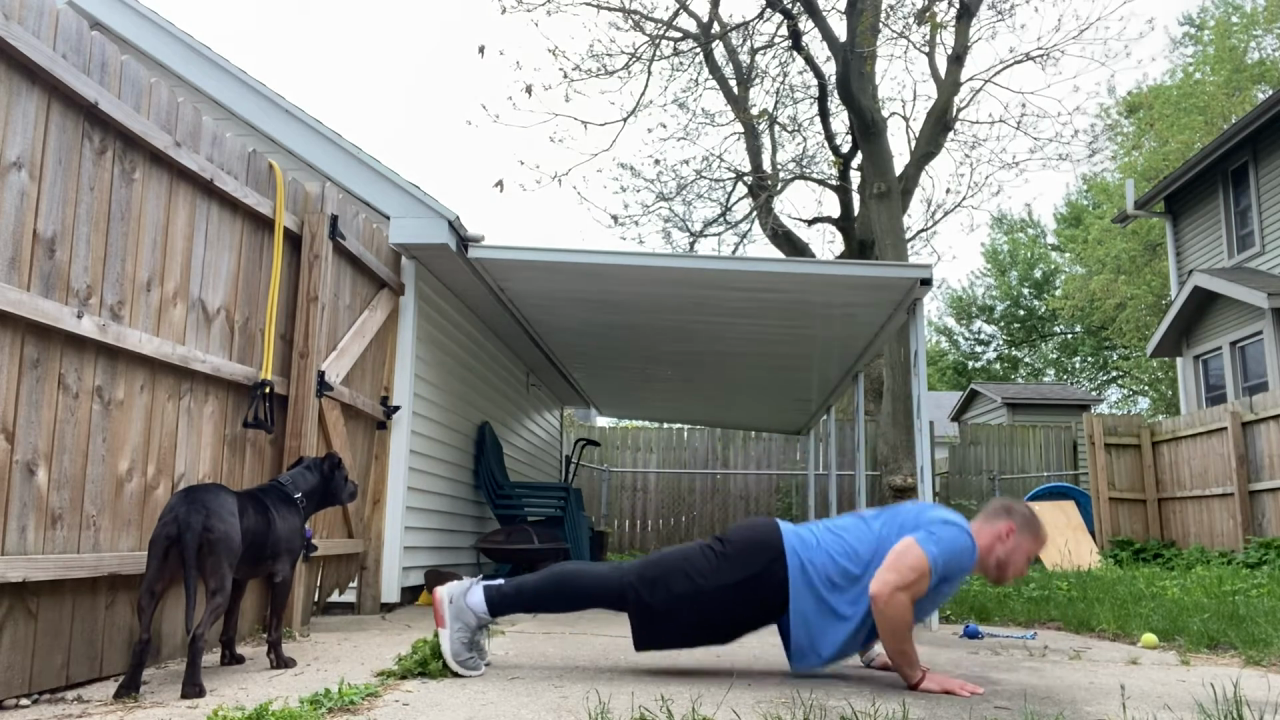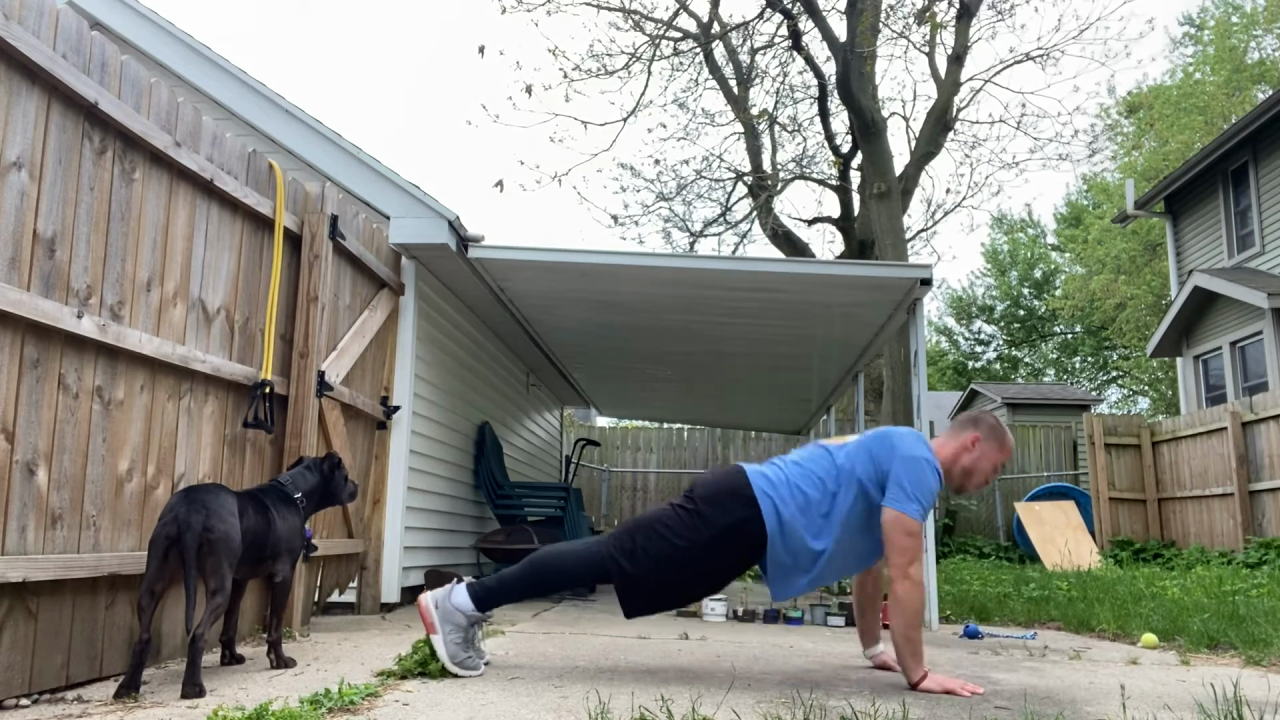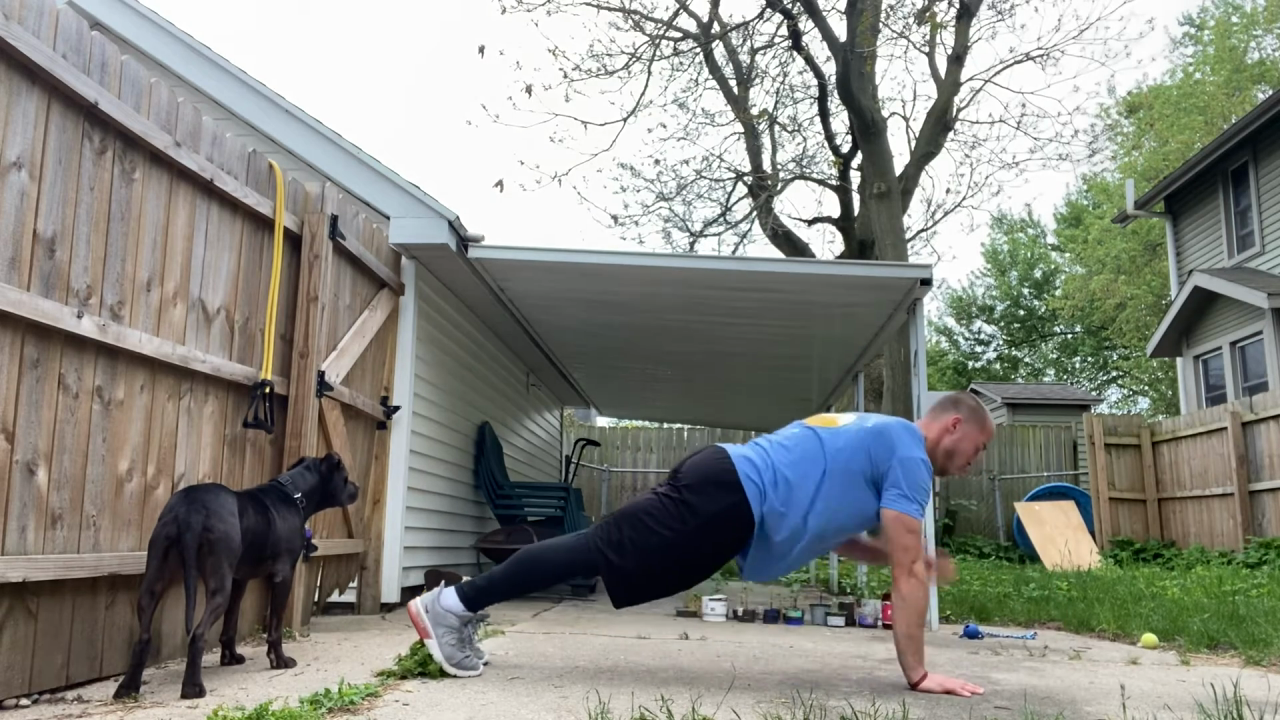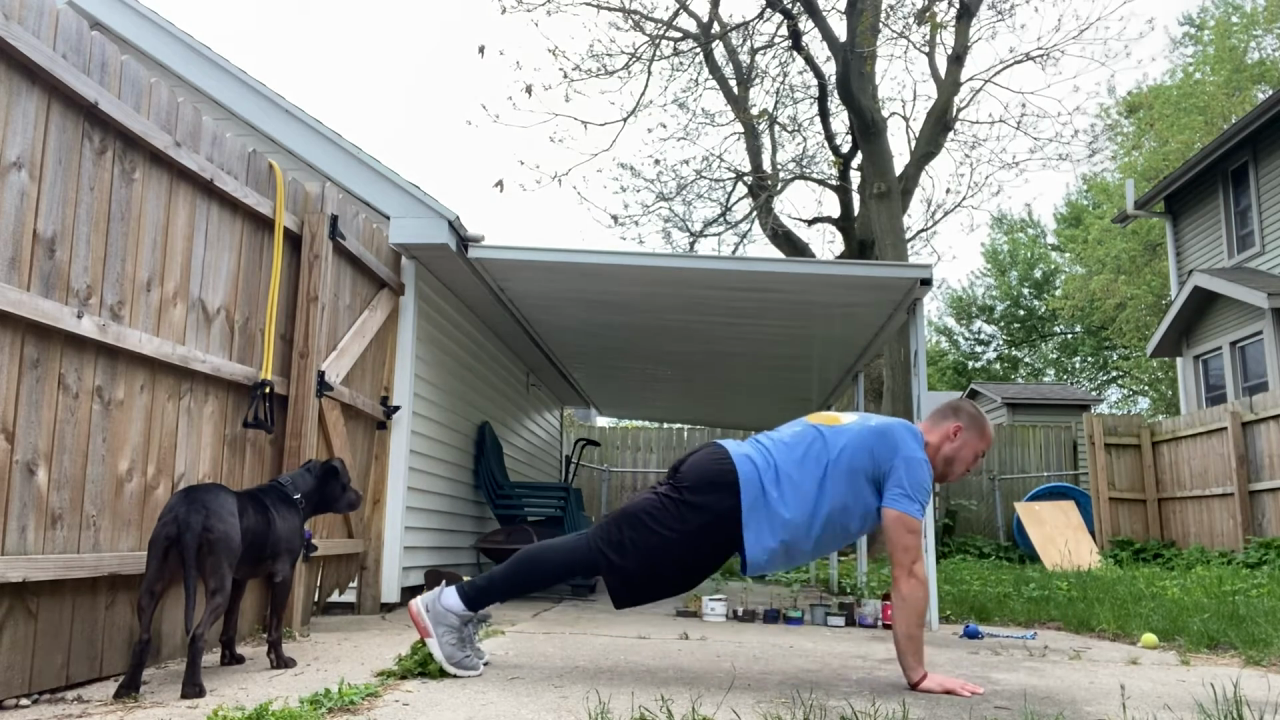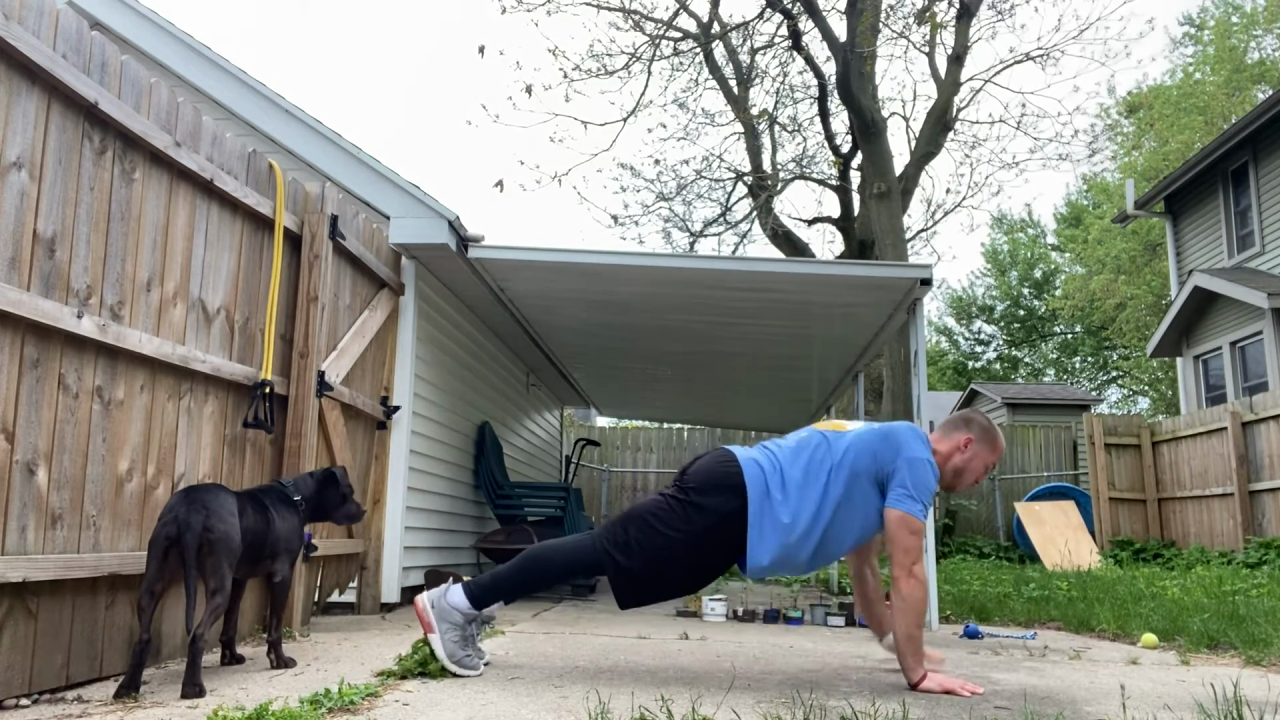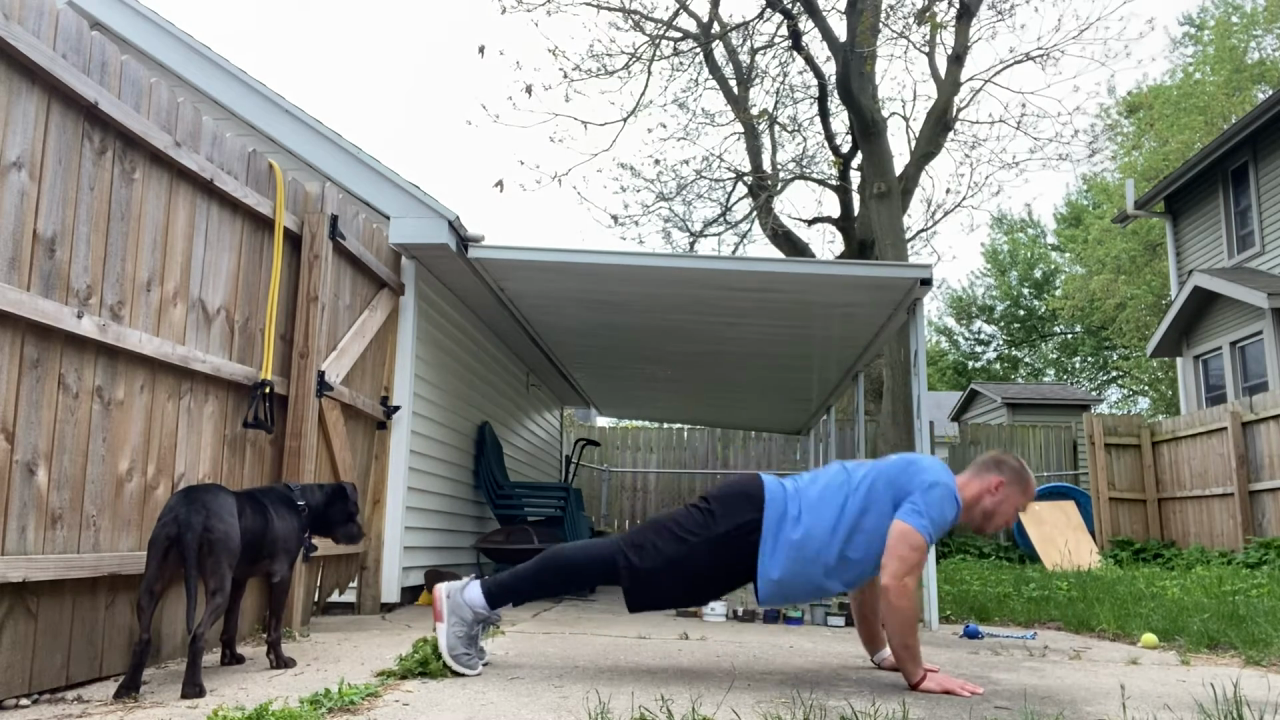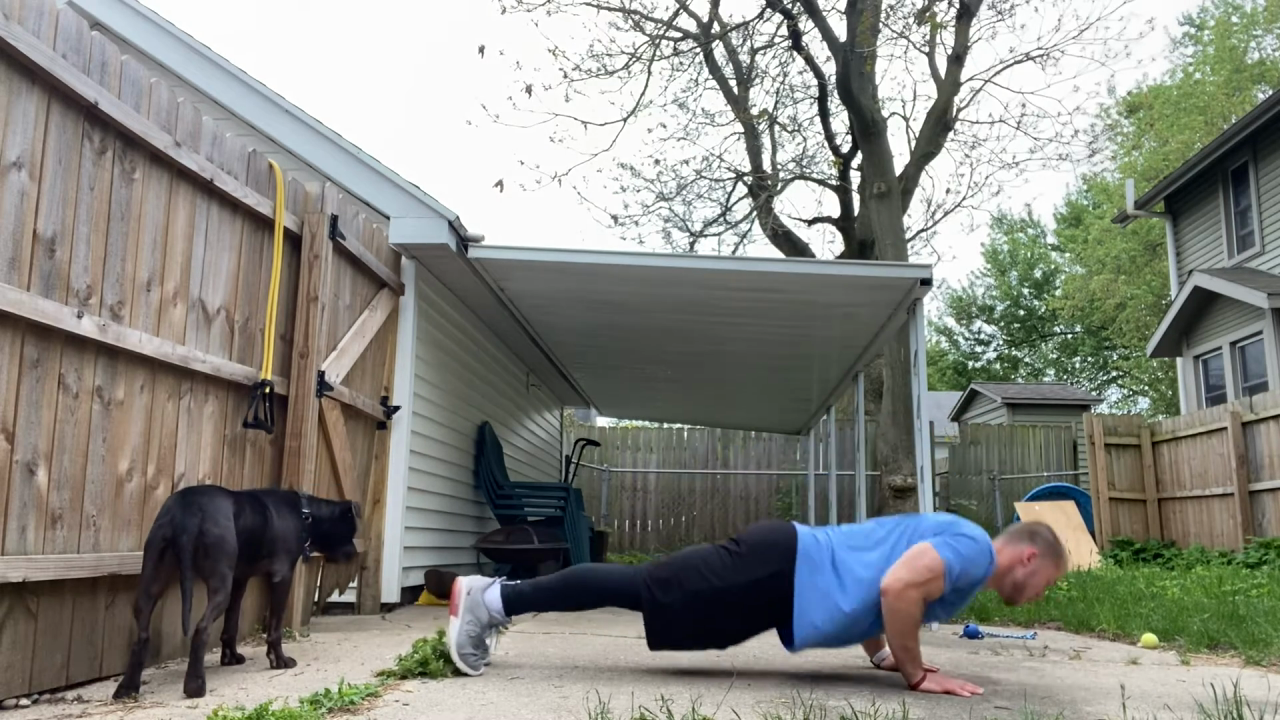
dt=0.2s
person 1, frame 1
left shoulder: (934, 529)
right shoulder: (956, 541)
right elbow: (885, 590)
left wrist: (871, 650)
right wrist: (914, 672)
left hip: (778, 562)
right hip: (768, 571)
left knee: (622, 583)
right knee: (626, 588)
left ankle: (481, 595)
right ankle: (476, 599)
person 1, frame 2
left shoulder: (899, 451)
right shoulder: (919, 465)
left elbow: (864, 558)
right elbow: (903, 572)
left wrist: (875, 645)
right wrist: (917, 672)
left hip: (743, 506)
right hip: (744, 517)
left knee: (605, 556)
right knee: (609, 561)
left ankle: (466, 600)
right ankle: (463, 602)
person 1, frame 3
left shoulder: (879, 436)
right shoulder: (909, 455)
left elbow: (834, 525)
right elbow: (905, 575)
left wrist: (908, 559)
right wrist: (918, 673)
left hip: (722, 481)
right hip: (728, 501)
left knee: (595, 550)
right knee: (600, 553)
left ankle: (457, 605)
right ankle: (451, 605)
person 1, frame 4
left shoulder: (878, 436)
right shoulder: (910, 454)
left elbow: (823, 495)
right elbow: (908, 573)
left wrist: (906, 497)
right wrist: (917, 673)
left hip: (721, 476)
right hip: (728, 498)
left knee: (594, 550)
right knee: (601, 554)
left ankle: (458, 606)
right ankle: (451, 603)
person 1, frame 5
left shoulder: (888, 445)
right shoulder: (916, 457)
left elbow: (857, 550)
right elbow: (909, 573)
left wrist: (886, 632)
right wrist: (917, 672)
left hip: (729, 485)
right hip: (733, 501)
left knee: (601, 550)
right knee: (605, 552)
left ankle: (465, 603)
right ankle: (457, 601)
person 1, frame 6
left shoulder: (914, 481)
right shoulder: (937, 489)
left elbow: (868, 576)
right elbow: (895, 582)
left wrist: (880, 652)
right wrist: (917, 672)
left hip: (755, 519)
right hip: (752, 524)
left knee: (617, 560)
right knee: (619, 561)
left ankle: (478, 598)
right ankle: (471, 598)
person 1, frame 7
left shoulder: (954, 538)
right shoulder: (975, 549)
right elbow: (897, 589)
left wrist: (883, 653)
right wrist: (917, 673)
left hip: (789, 565)
right hip: (782, 572)
left knee: (639, 585)
right knee: (642, 589)
left ankle: (495, 593)
right ankle: (491, 598)
